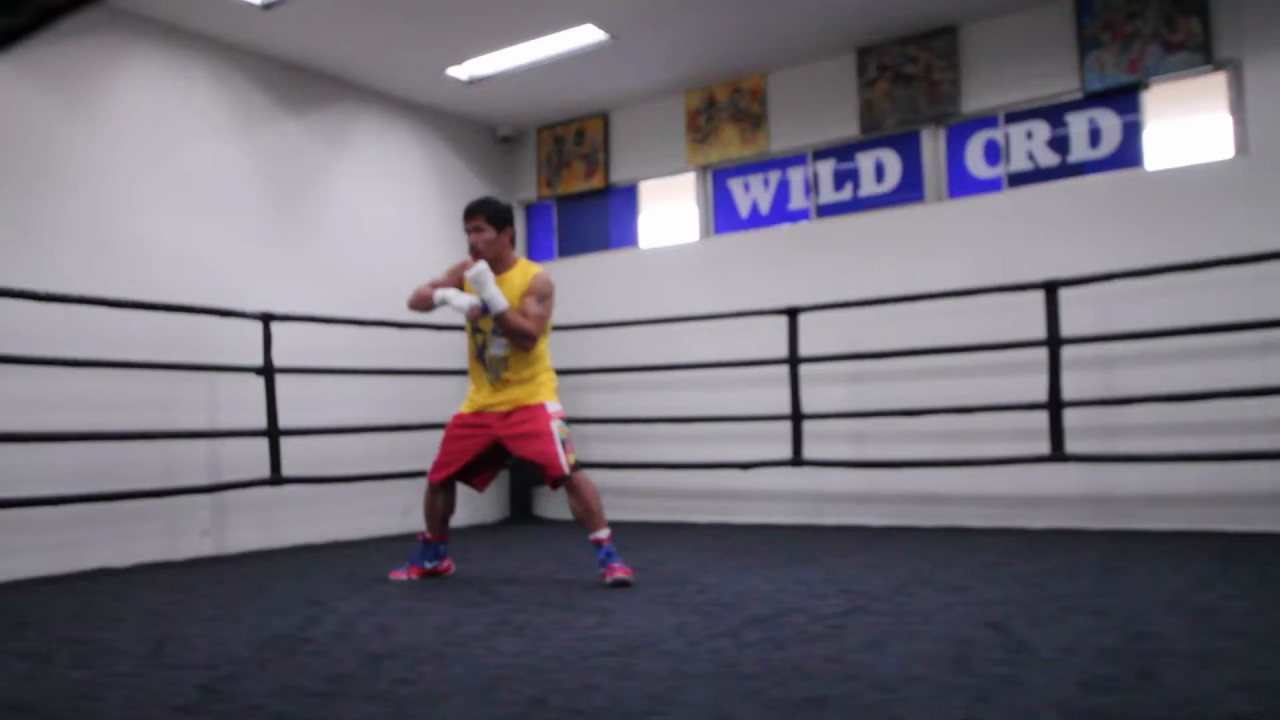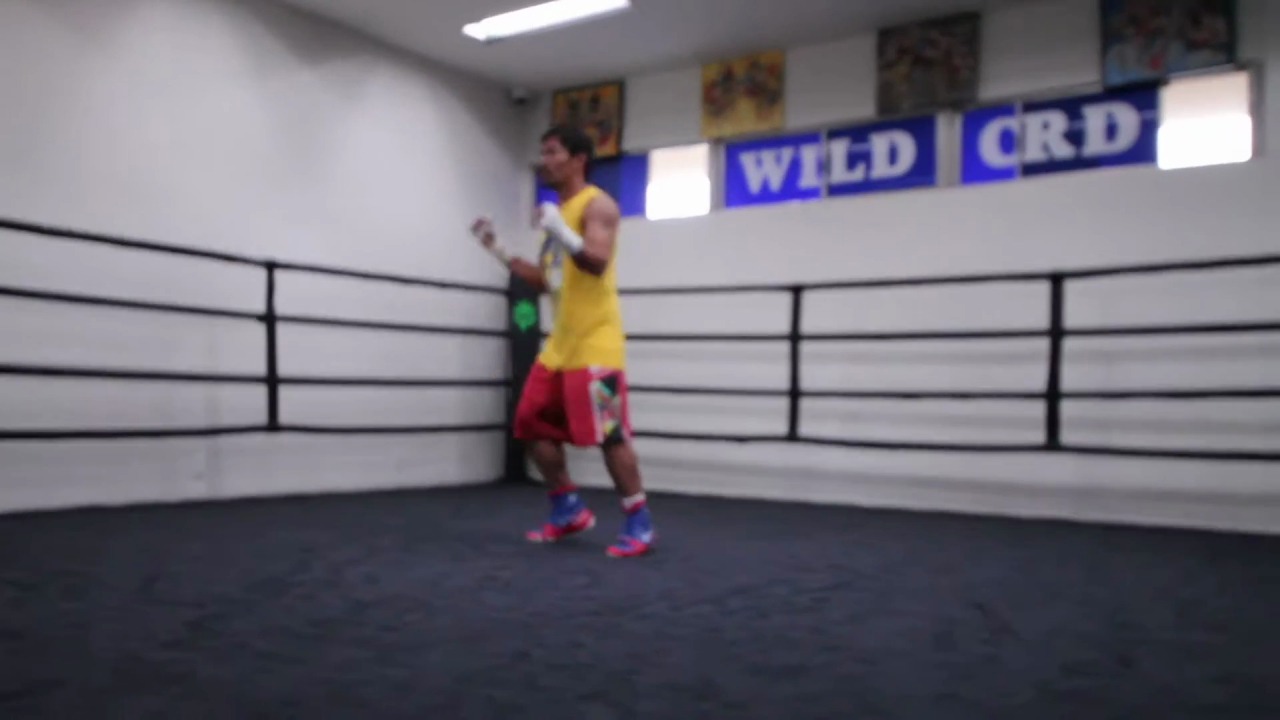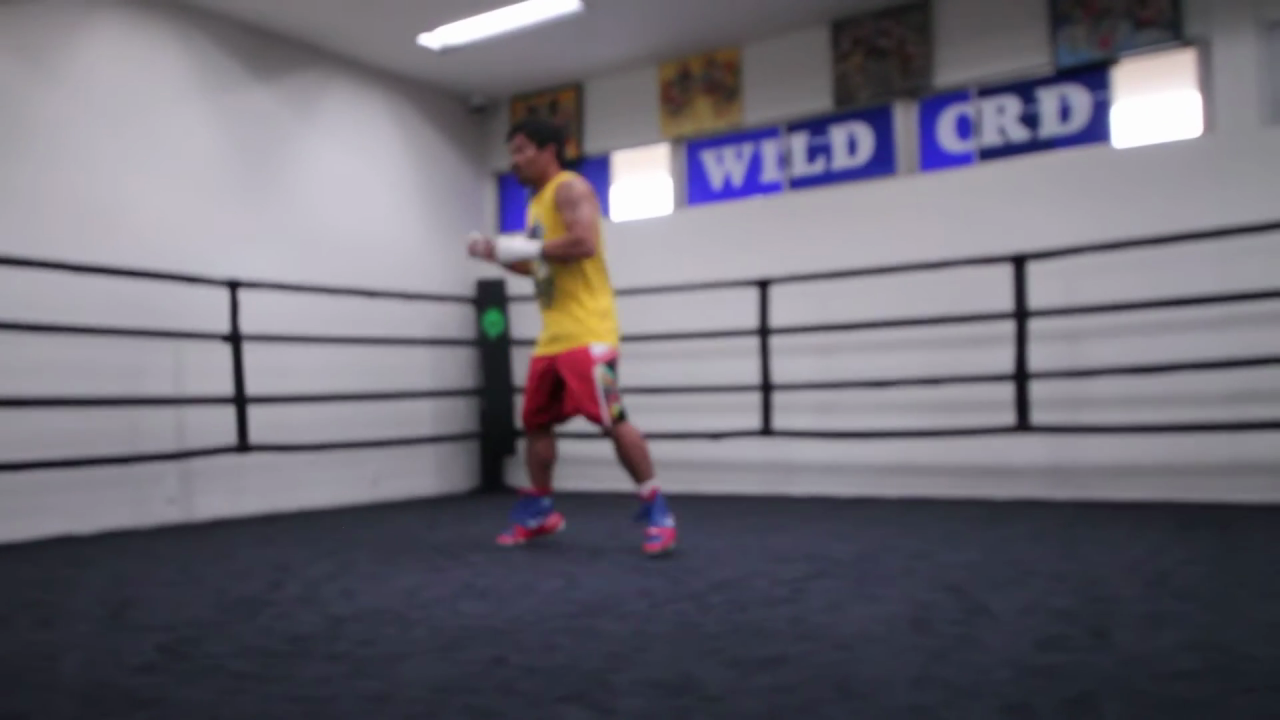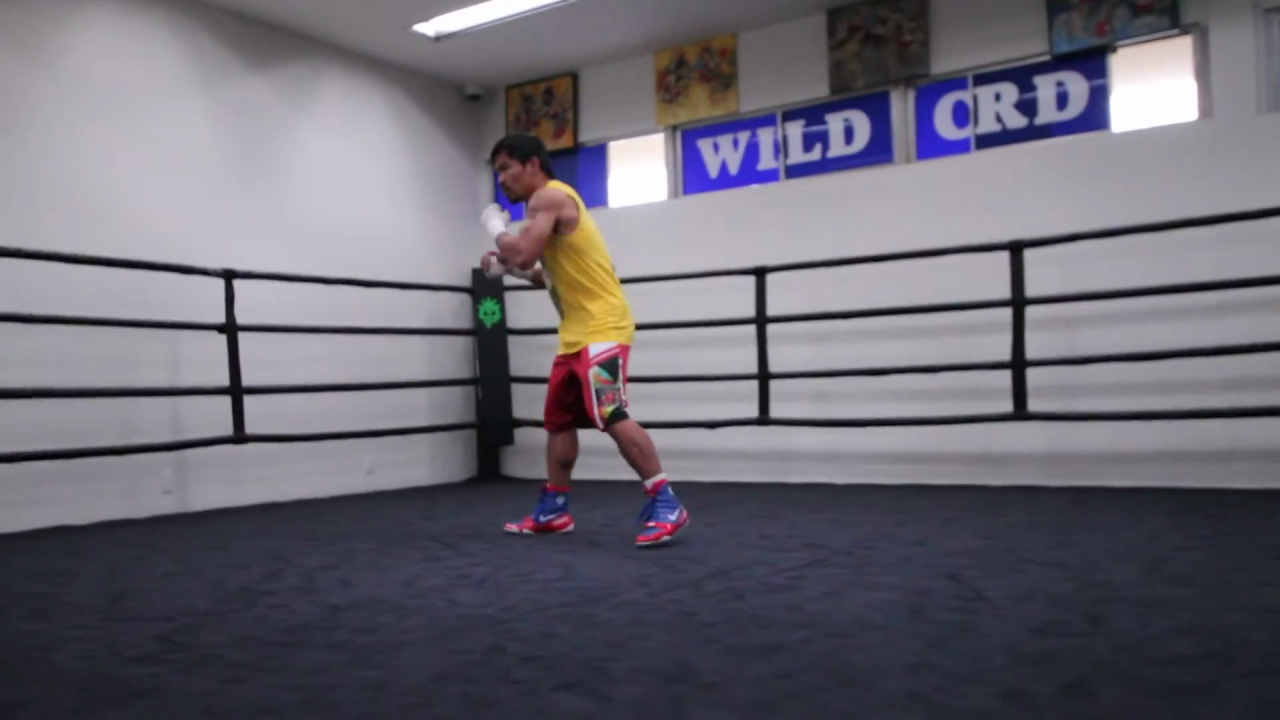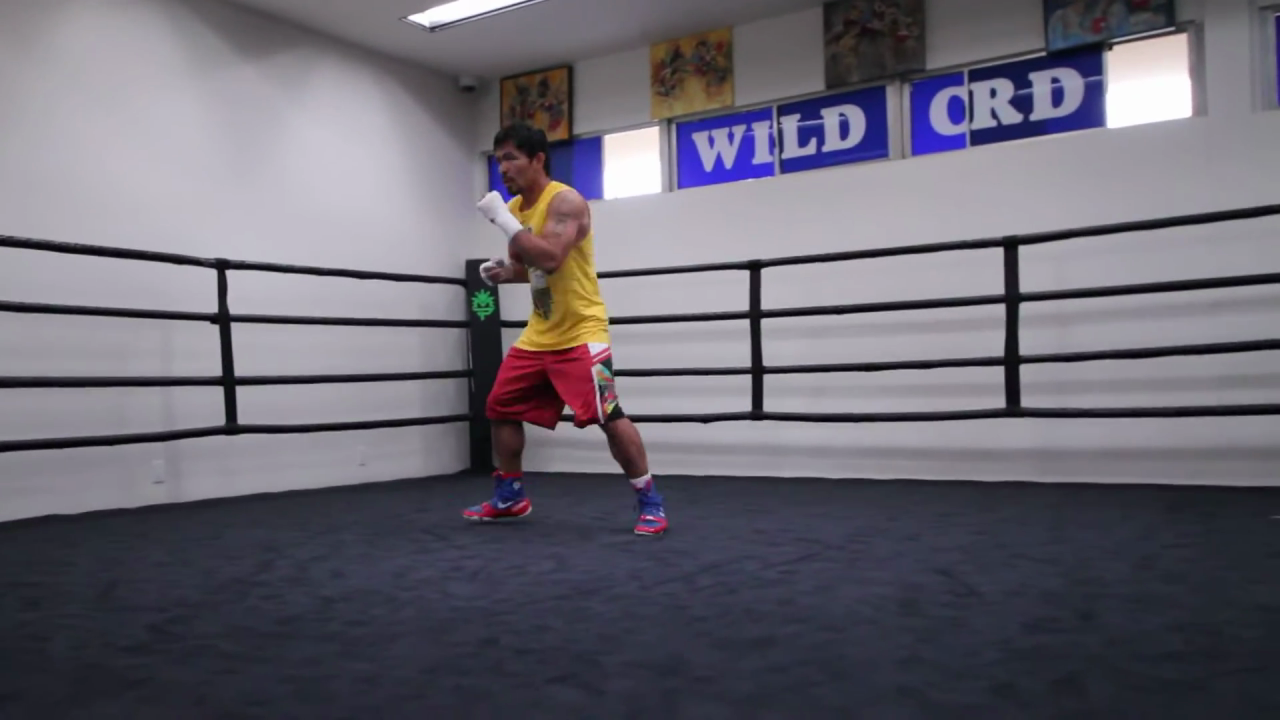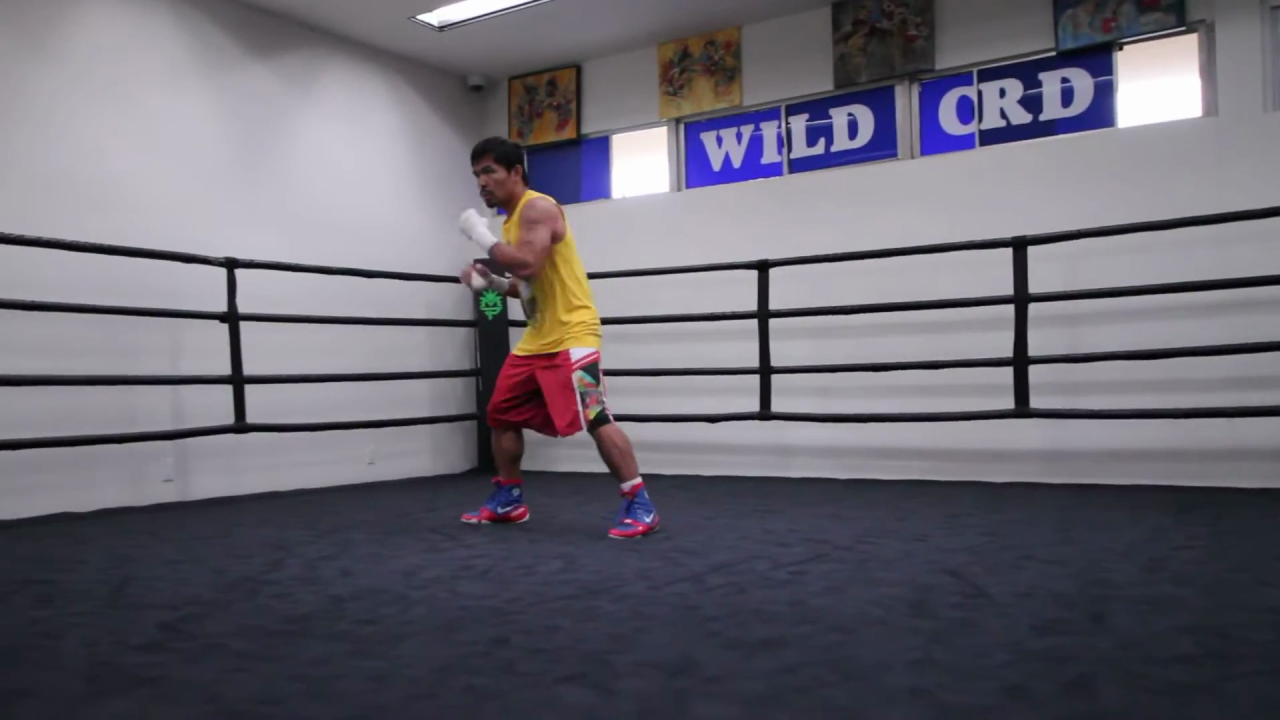
dt=0.5s
person 1, frame 1
left shoulder: (536, 279)
right shoulder: (465, 271)
left elbow: (531, 336)
right elbow: (416, 300)
left wrist: (492, 295)
right wrist: (445, 296)
left hip: (530, 398)
right hip: (482, 402)
left knee: (567, 472)
right knee: (440, 478)
left ankle: (609, 556)
right ankle: (432, 555)
person 1, frame 2
left shoulder: (596, 204)
right shoulder: (555, 214)
left elbow: (598, 261)
right elbow: (539, 278)
left wrist: (562, 233)
right wrist: (497, 250)
left hip: (595, 346)
right hip: (560, 346)
left knee: (608, 435)
right knee: (532, 429)
left ankle: (639, 524)
right ankle: (568, 510)
person 1, frame 3
left shoulder: (570, 188)
right shoulder: (538, 202)
left elbow: (583, 243)
left wrist: (524, 248)
right wrist: (497, 254)
left hip: (588, 329)
right hip: (555, 332)
left knee: (613, 418)
right knee: (535, 421)
left ankle: (657, 511)
right ankle: (538, 512)
person 1, frame 4
left shoulder: (549, 197)
right shoulder: (543, 205)
left elbow: (521, 251)
left wrist: (495, 227)
right wrist: (507, 267)
left hip: (600, 326)
right hip: (577, 332)
left knee: (613, 416)
right knee: (558, 420)
left ankle: (665, 505)
right ankle: (553, 509)
person 1, frame 5
left shoulder: (564, 201)
right shoulder: (515, 207)
left elbow: (554, 257)
left wrist: (503, 220)
right wrist: (501, 270)
left hip: (581, 329)
right hip: (539, 335)
left knee: (608, 414)
right knee: (501, 409)
left ankle: (649, 502)
right ankle: (508, 496)
person 1, frame 6
left shoulder: (539, 208)
right shoulder: (514, 219)
left elbow: (528, 266)
left wrist: (484, 238)
right wrist: (488, 281)
left hip: (572, 335)
right hip: (537, 340)
left knee: (594, 419)
right knee: (501, 415)
left ankle: (640, 507)
right ankle: (508, 500)
